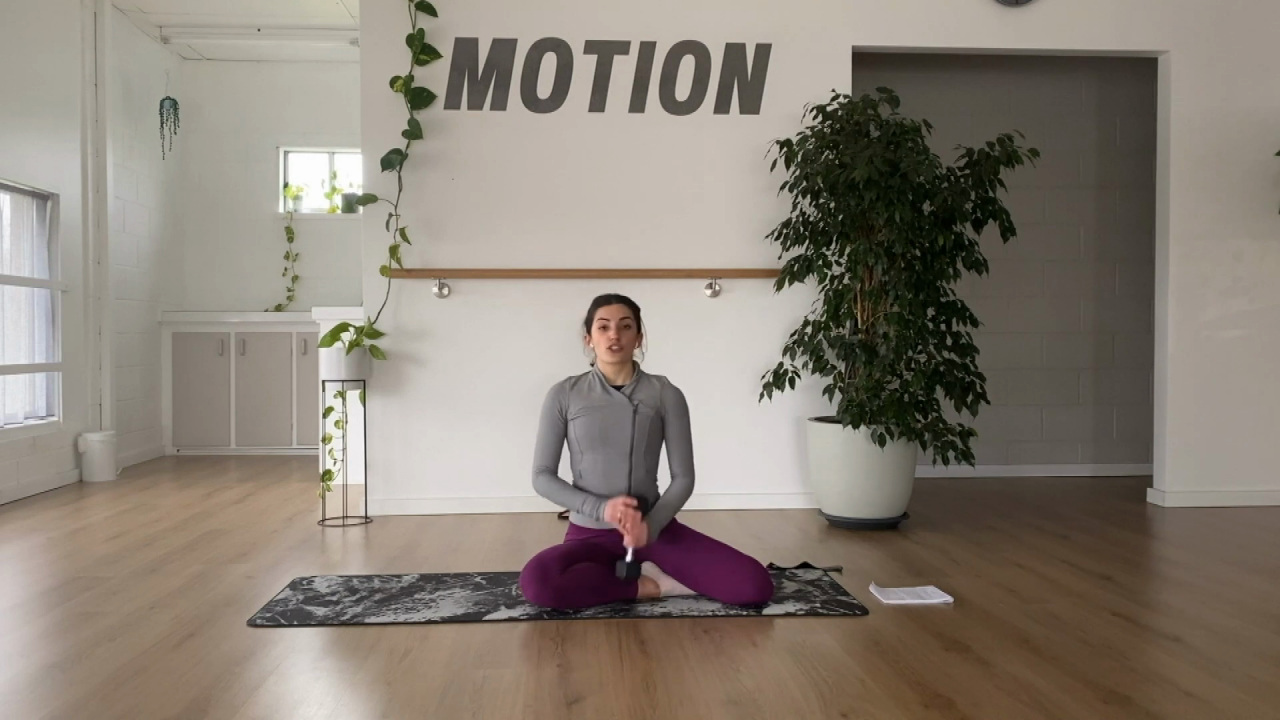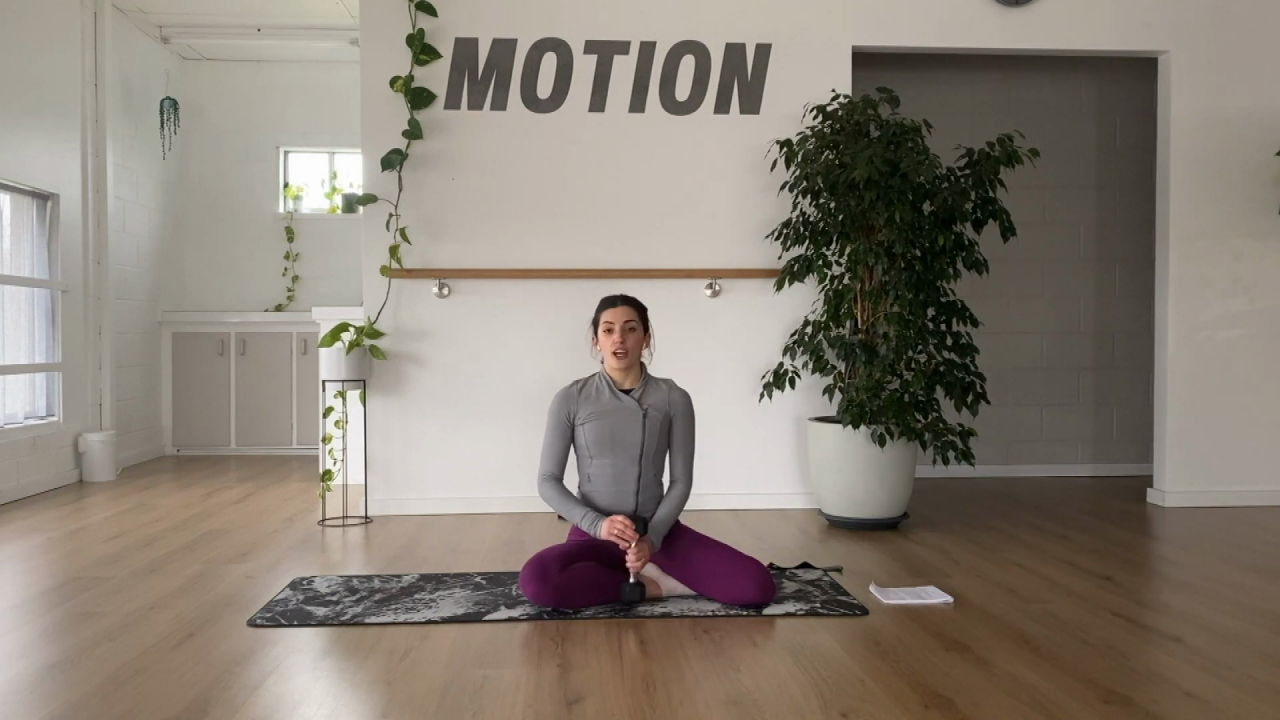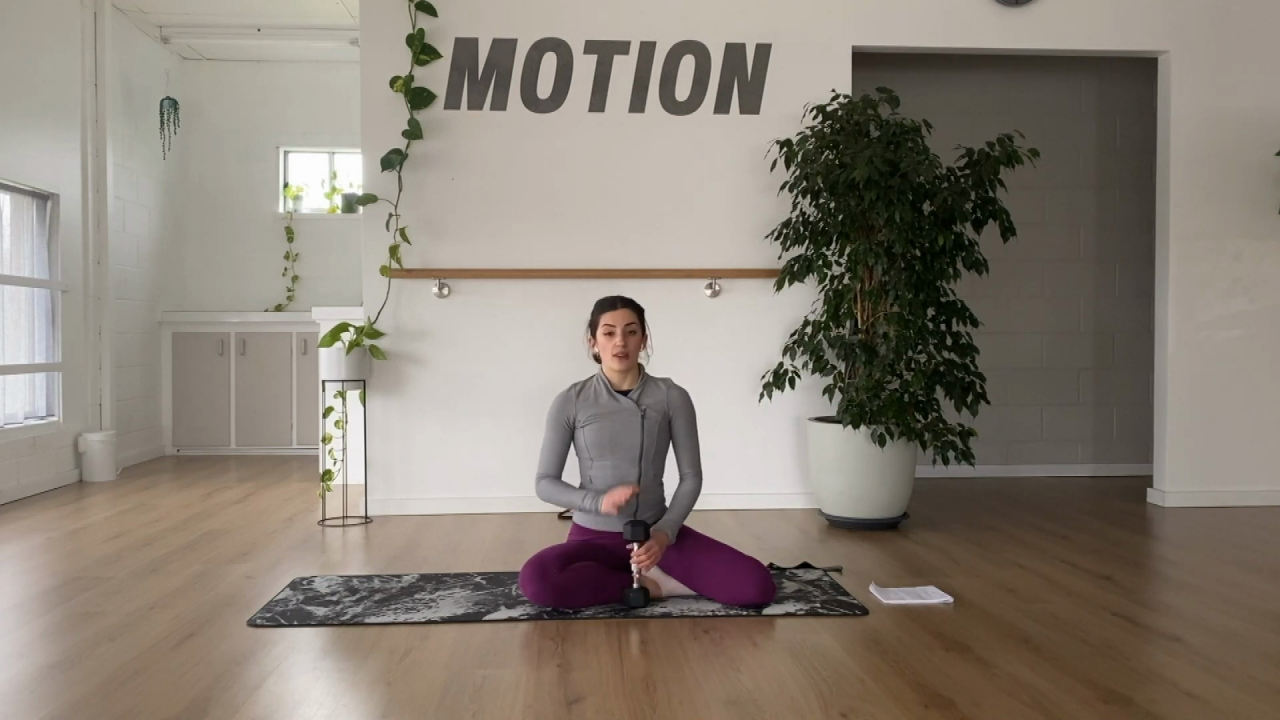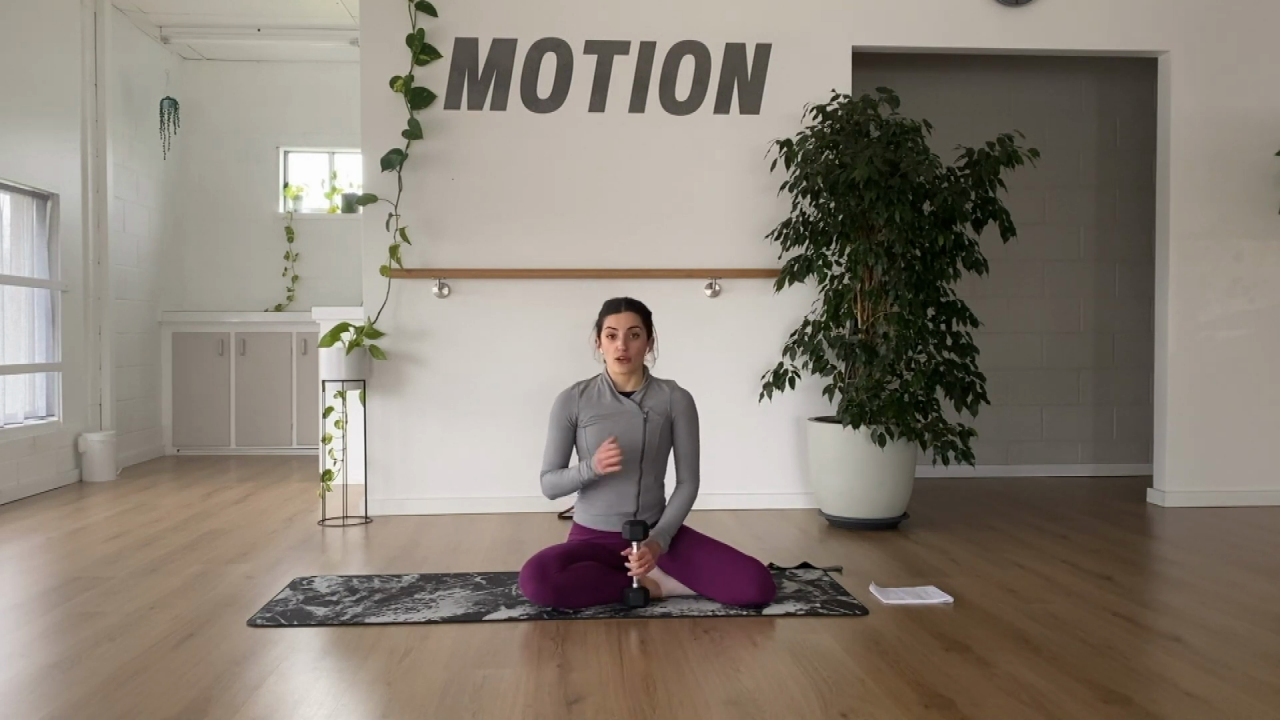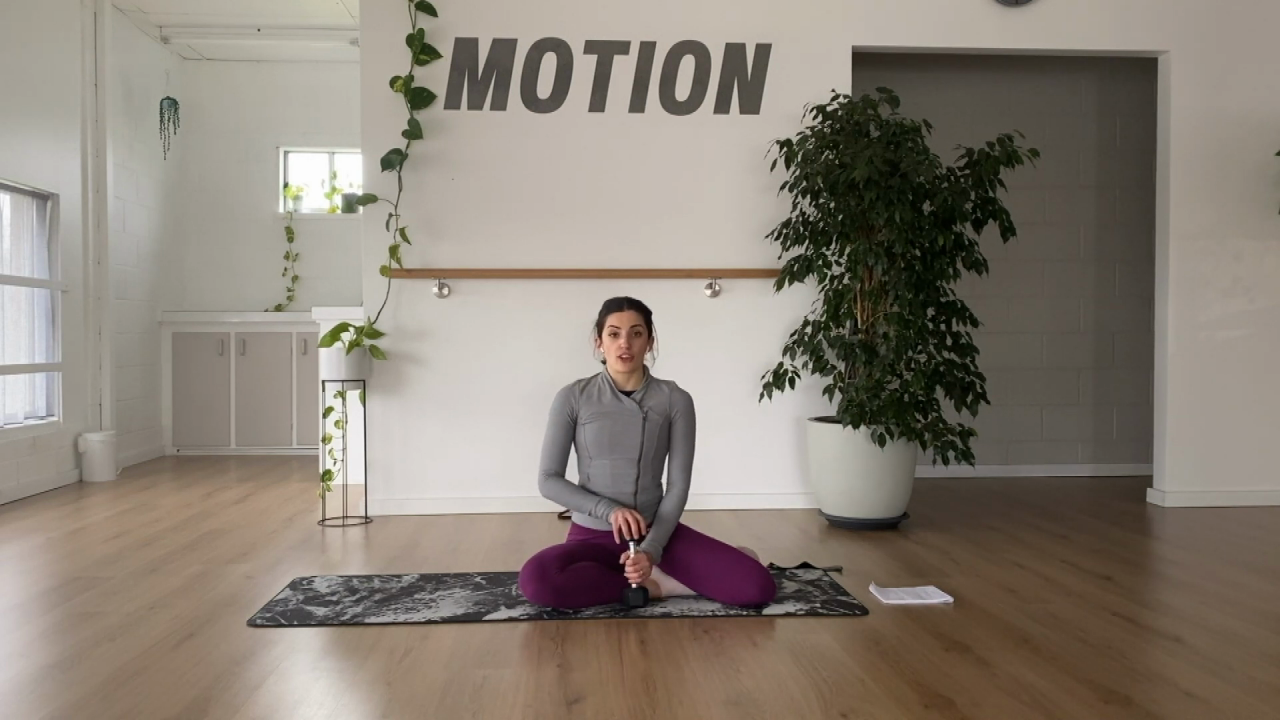
dt=1s
person 1, frame 1
left shoulder: (666, 395)
right shoulder: (563, 395)
left elbow: (683, 478)
right elbow: (542, 476)
left wrist: (652, 524)
right wrist: (599, 507)
left hip: (657, 529)
right hip: (590, 532)
left knee: (756, 586)
right knee: (536, 583)
left ankle: (651, 572)
right ankle: (653, 583)
person 1, frame 2
left shoulder: (674, 398)
right shoulder: (570, 399)
left elbow: (681, 481)
right elbow: (548, 481)
left wrist: (652, 536)
right wrist: (597, 523)
left hip: (658, 532)
right hip: (594, 535)
left knee: (757, 585)
right knee: (535, 581)
left ankle: (649, 574)
right ankle: (658, 584)
person 1, frame 3
left shoulder: (672, 397)
right shoulder: (570, 402)
left elbow: (691, 476)
right elbow: (544, 483)
left wrist: (666, 531)
right wrist: (598, 500)
left hip: (655, 532)
right hip: (594, 536)
left knee: (757, 585)
right knee: (535, 580)
left ankle: (650, 573)
right ankle: (657, 584)
person 1, frame 4
left shoulder: (675, 399)
right shoulder: (572, 401)
left elbow: (688, 481)
right elbow: (550, 484)
left wrist: (659, 541)
right wrist: (590, 467)
left hip: (656, 531)
right hip: (594, 536)
left knee: (757, 585)
right knee: (535, 580)
right ankle: (657, 584)
person 1, frame 5
left shoulder: (675, 400)
right shoulder: (572, 398)
left elbow: (679, 485)
right elbow: (549, 480)
left wrist: (652, 549)
right wrist: (608, 510)
left hip: (656, 530)
right hip: (593, 535)
left knee: (757, 586)
right knee: (535, 580)
left ankle: (659, 566)
right ankle: (658, 584)
